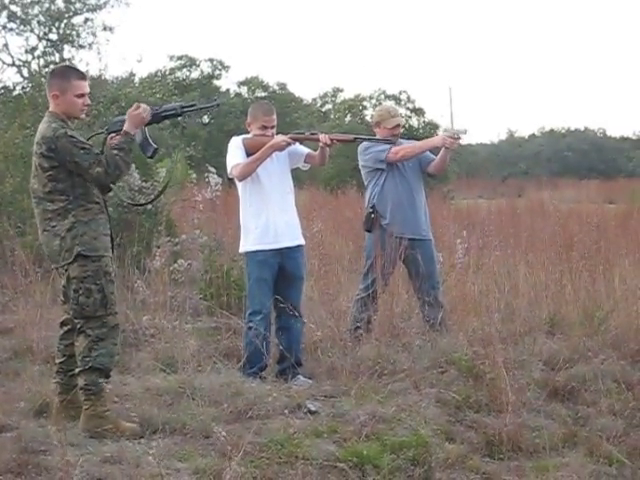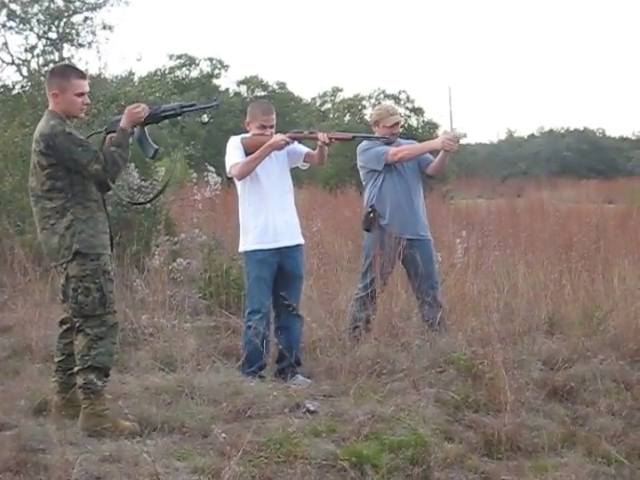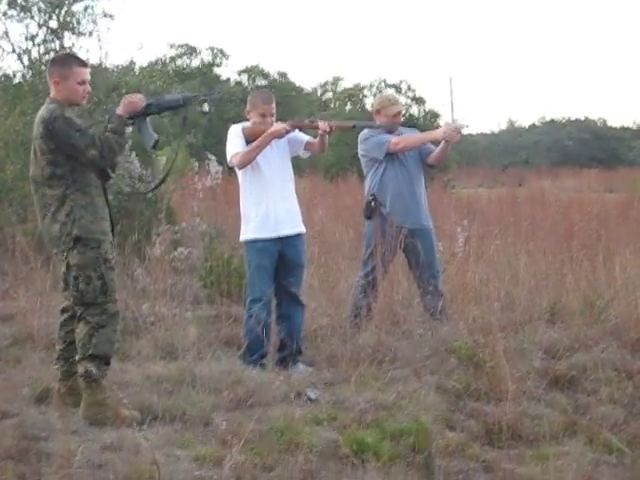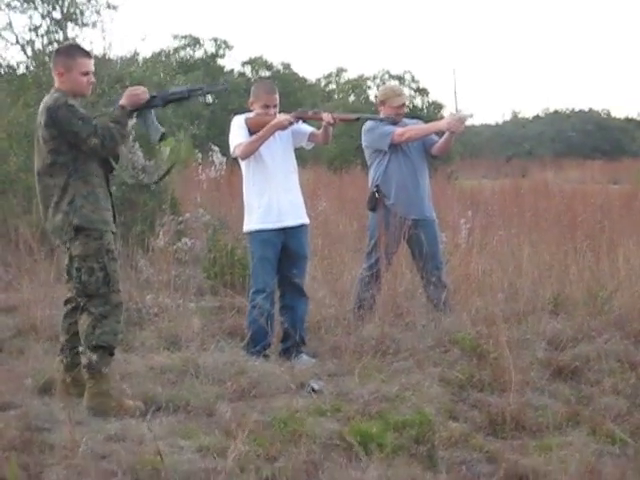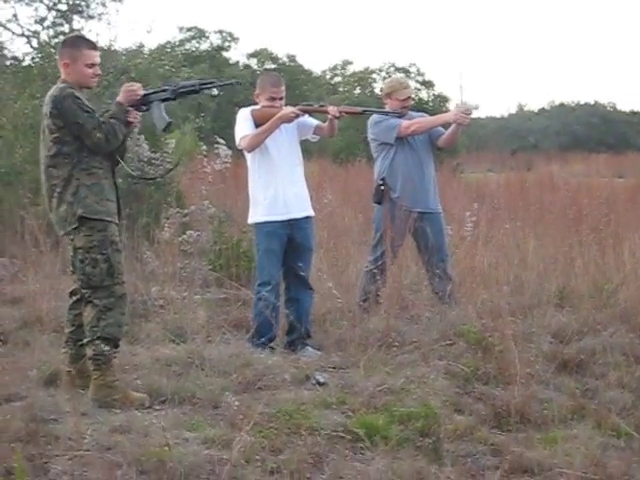
dt=0.1s
person 1, frame 1
left shoulder: (54, 132)
right shoulder: (58, 133)
left elbow: (92, 179)
right elbow: (106, 171)
left wrist: (110, 149)
right wrist: (130, 130)
left hip: (72, 243)
right hip: (83, 243)
left knee: (77, 321)
right knee: (100, 323)
left ankle: (67, 401)
right ankle: (94, 412)
person 1, frame 2
left shoulder: (54, 131)
right shoulder: (56, 132)
left elbow: (92, 178)
right elbow: (104, 168)
left wrist: (117, 140)
right wrist: (125, 128)
left hip: (72, 241)
right hip: (82, 241)
left knee: (77, 319)
right knee: (99, 322)
left ankle: (66, 398)
right ankle: (93, 410)
person 1, frame 3
left shoulder: (55, 118)
right shoulder: (57, 117)
left elbow: (93, 167)
right elbow: (102, 155)
left wrist: (115, 127)
right wrist: (121, 116)
left hip: (73, 228)
right hip: (82, 228)
left knee: (78, 307)
right knee: (100, 309)
left ankle: (67, 386)
right ankle: (94, 398)
person 1, frame 4
left shoulder: (61, 109)
right shoulder: (59, 106)
left elbow: (98, 160)
right elbow: (100, 144)
left wrist: (118, 128)
right wrist: (122, 109)
left hip: (79, 218)
right hip: (84, 219)
left knee: (82, 298)
right knee: (104, 300)
left ankle: (71, 377)
right ankle: (98, 390)
person 1, frame 5
left shoulder: (68, 100)
right shoulder: (64, 97)
left elbow: (104, 153)
right elbow: (103, 139)
left wrist: (124, 125)
right wrist: (121, 105)
left hip: (83, 209)
right hip: (89, 210)
left knee: (87, 290)
right knee: (108, 292)
left ankle: (77, 368)
right ankle: (103, 382)
person 2, frame 1
left shoulder: (285, 145)
right shoulder: (239, 144)
left elbow: (318, 161)
right elbow: (239, 173)
left wrist: (323, 146)
right wrist: (269, 147)
left hip: (291, 241)
right hip: (259, 243)
left knee: (291, 310)
right knee: (259, 312)
left ankle: (290, 369)
right ankle: (253, 373)
person 2, frame 2
left shoulder: (284, 144)
right shoulder: (237, 143)
left elbow: (316, 160)
right elbow: (238, 172)
left wrist: (322, 146)
right wrist: (268, 147)
left hip: (291, 240)
right hip: (258, 243)
left knee: (290, 309)
right knee: (258, 311)
left ankle: (288, 368)
right ankle: (252, 372)
person 2, frame 3
left shoulder: (285, 133)
right shoulder: (238, 132)
left elbow: (317, 148)
right elbow: (239, 161)
left wrist: (323, 134)
right wrist: (269, 135)
left hip: (292, 229)
right hip: (259, 232)
left knee: (292, 297)
right knee: (259, 300)
left ankle: (290, 357)
right ankle: (253, 361)
person 2, frame 4
left shoulder: (288, 123)
right shoulder: (241, 123)
left elbow: (321, 140)
right elbow: (242, 152)
left wrist: (326, 126)
right wrist: (272, 127)
left hip: (295, 219)
right hip: (263, 222)
left knee: (295, 288)
right knee: (262, 290)
left ankle: (293, 347)
right ankle: (256, 352)
person 2, frame 5
left shoulder: (294, 116)
right shoulder: (247, 115)
left elbow: (326, 133)
right elbow: (247, 144)
left wrist: (332, 119)
right wrist: (278, 119)
left hip: (300, 212)
right hip: (268, 214)
left knee: (300, 280)
right knee: (268, 283)
left ankle: (298, 340)
right ankle: (261, 344)
person 3, frame 1
left shoulder: (413, 146)
right shoulder: (368, 149)
left elbow: (434, 169)
right elbow: (397, 154)
left wrist: (446, 150)
right wrist: (435, 141)
left hip: (418, 229)
right hip: (384, 230)
left knee: (430, 286)
right knee: (371, 286)
right ankle: (357, 336)
person 3, frame 2
left shoulder: (411, 146)
right shoulder: (366, 149)
left elbow: (432, 170)
right elbow: (396, 156)
left wrist: (445, 151)
right wrist: (434, 143)
left hip: (417, 230)
right hip: (383, 230)
left knee: (428, 286)
right knee: (370, 286)
left ankle: (439, 334)
right ankle: (355, 335)
person 3, frame 3
left shoulder: (413, 134)
right shoulder: (368, 137)
left elbow: (433, 159)
right elbow: (398, 145)
left wrist: (446, 142)
right wrist: (436, 134)
left hip: (418, 218)
right hip: (384, 218)
left knee: (429, 274)
right knee: (371, 274)
left ankle: (441, 323)
right ankle: (357, 323)
person 3, frame 4
left shoulder: (416, 126)
right shoulder: (371, 128)
left elbow: (437, 150)
right elbow: (402, 136)
left wrist: (451, 131)
right wrist: (440, 125)
left hip: (422, 209)
right hip: (388, 209)
left knee: (433, 266)
right knee: (374, 265)
left ankle: (444, 314)
right ankle: (360, 315)
person 3, frame 5
left shoulder: (422, 118)
right shoulder: (377, 122)
left elbow: (443, 142)
right elbow: (408, 129)
left wrist: (457, 124)
right wrist: (447, 117)
left hip: (427, 202)
right hip: (393, 202)
left knee: (438, 258)
right knee: (380, 258)
left ankle: (449, 307)
right ankle: (365, 308)
